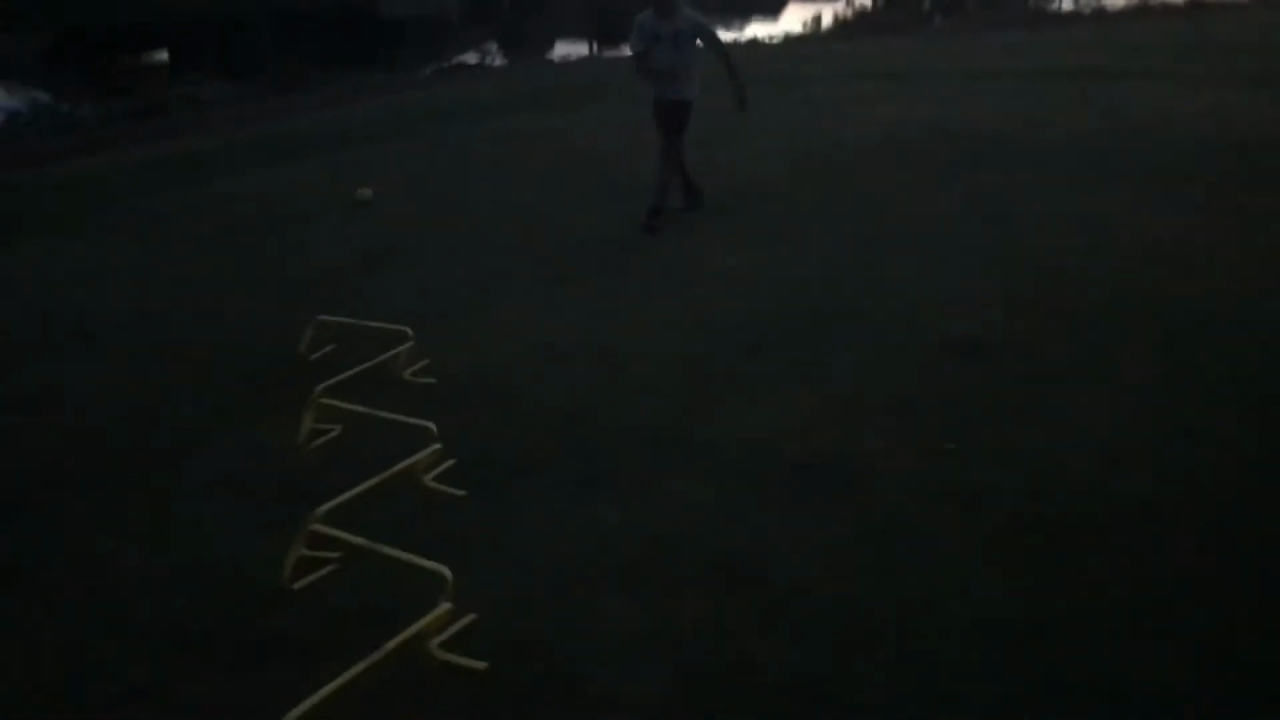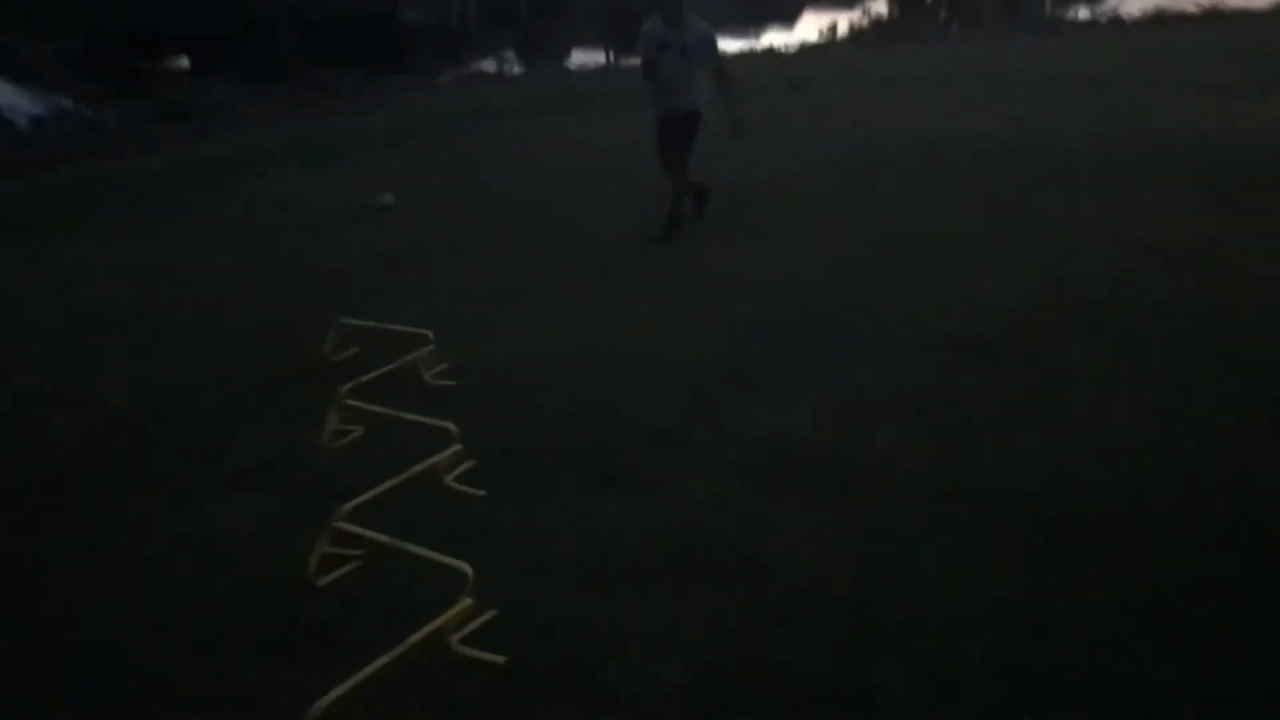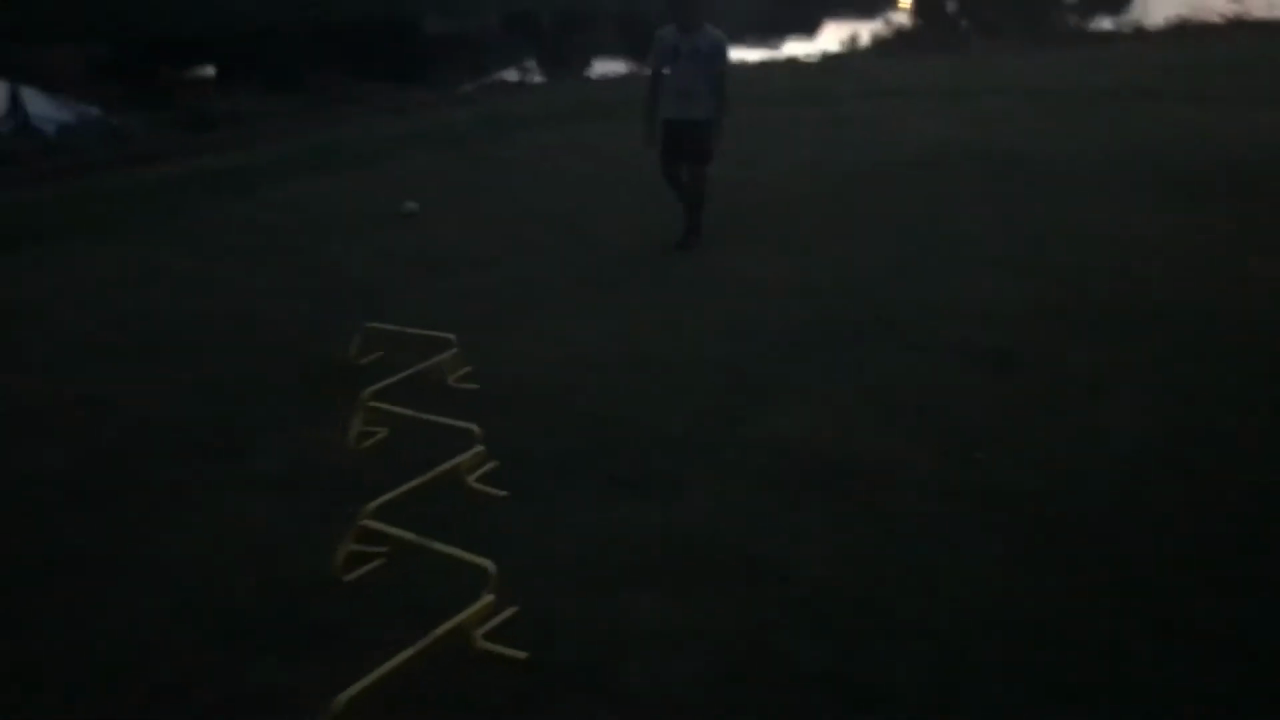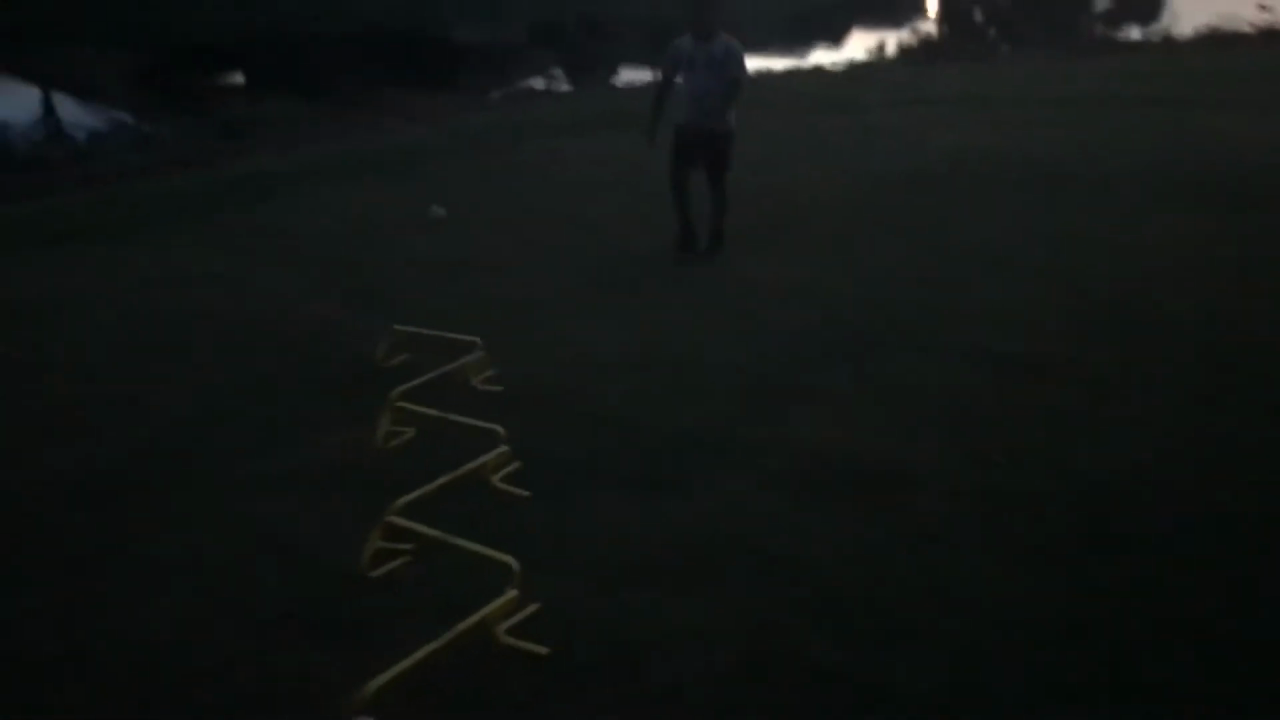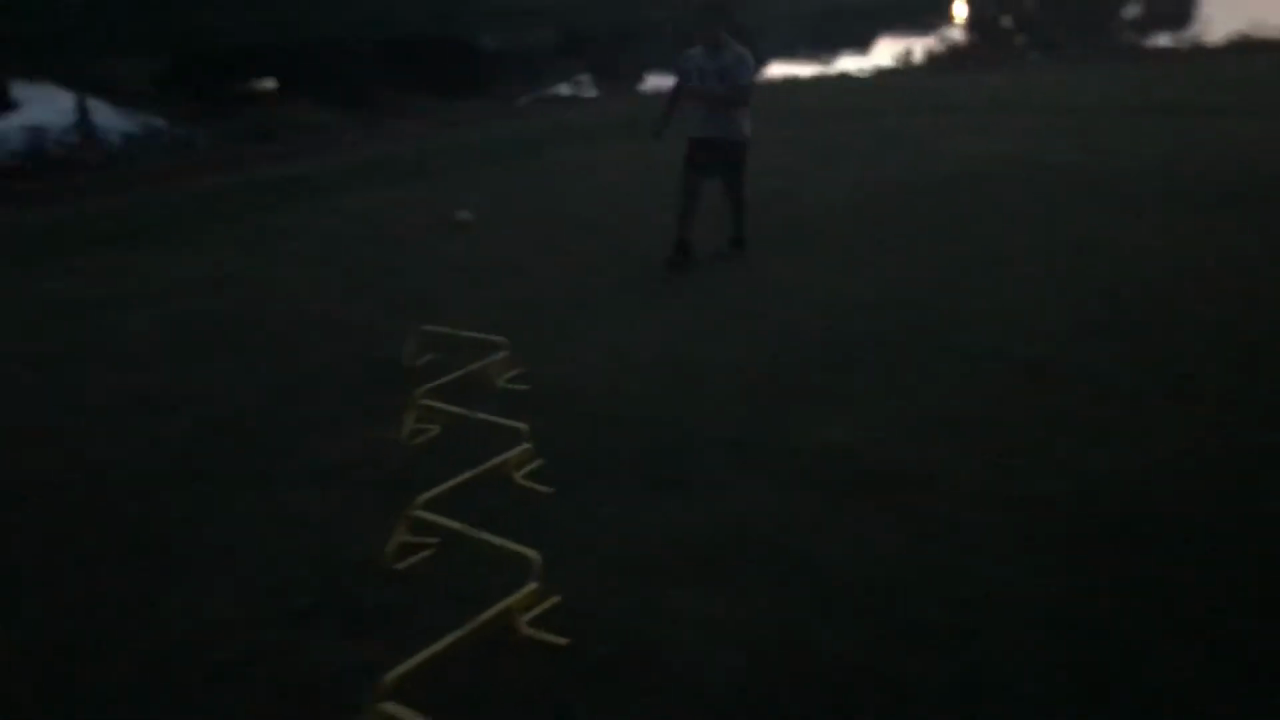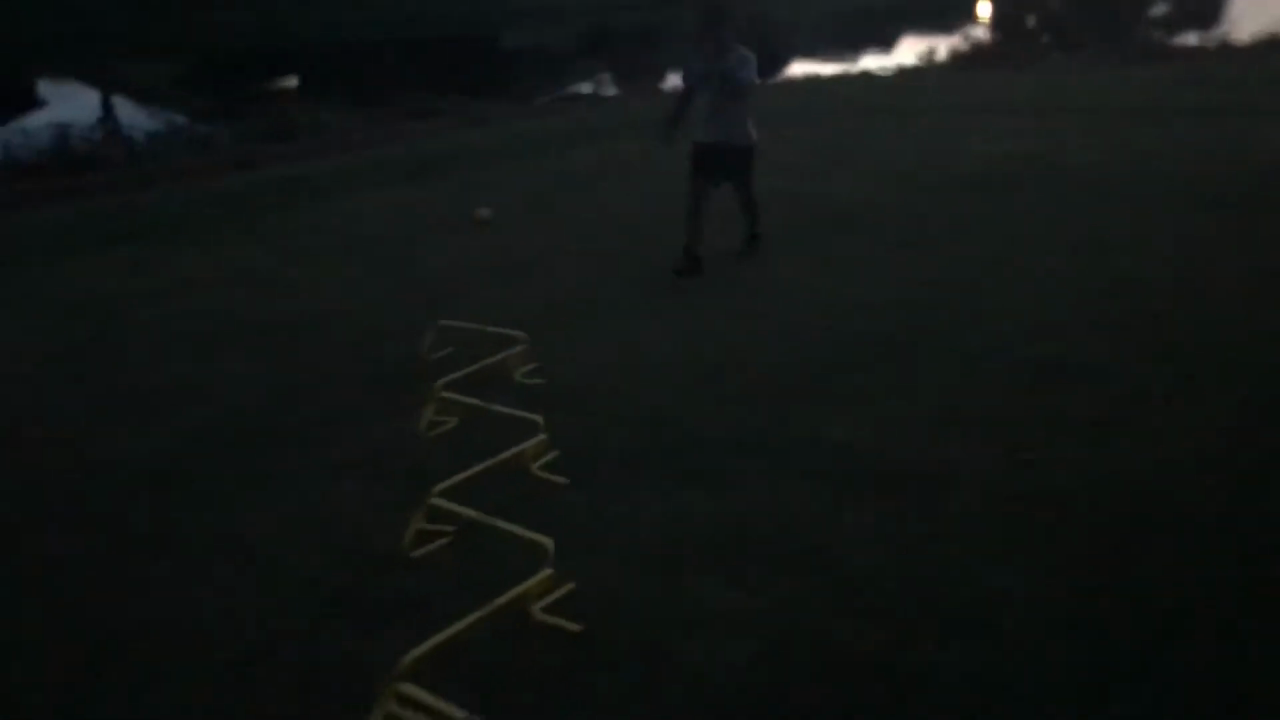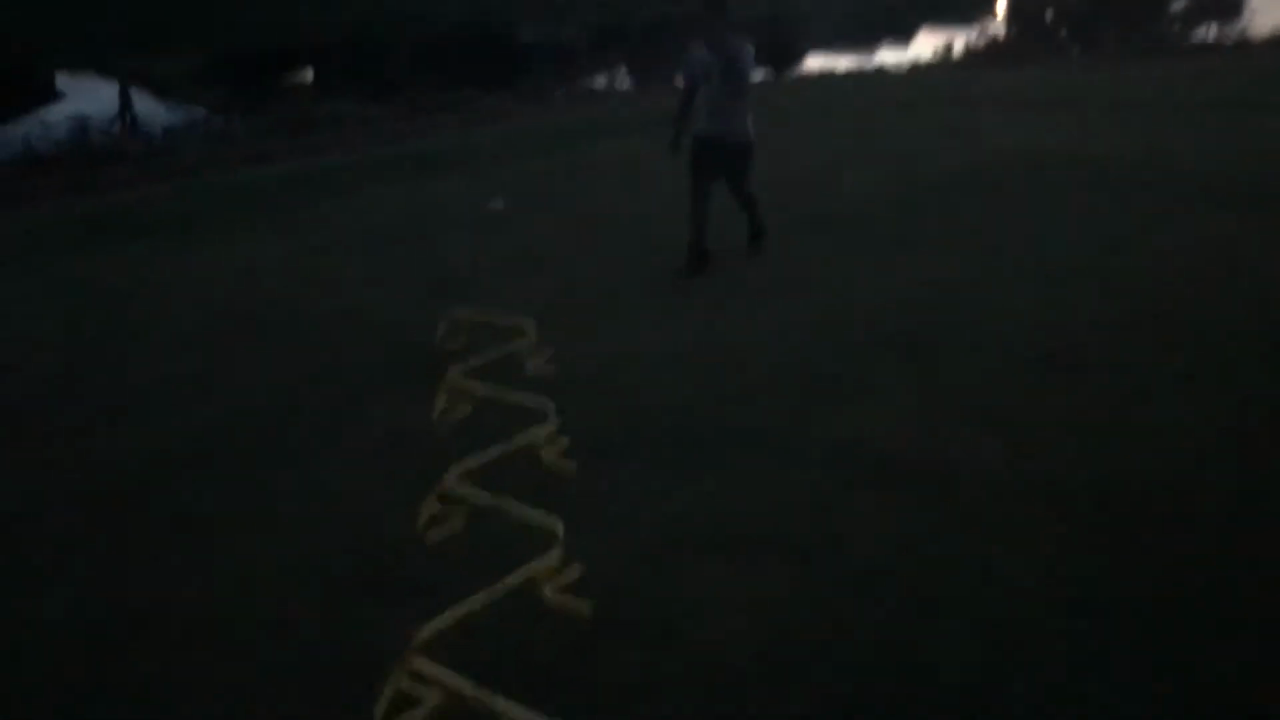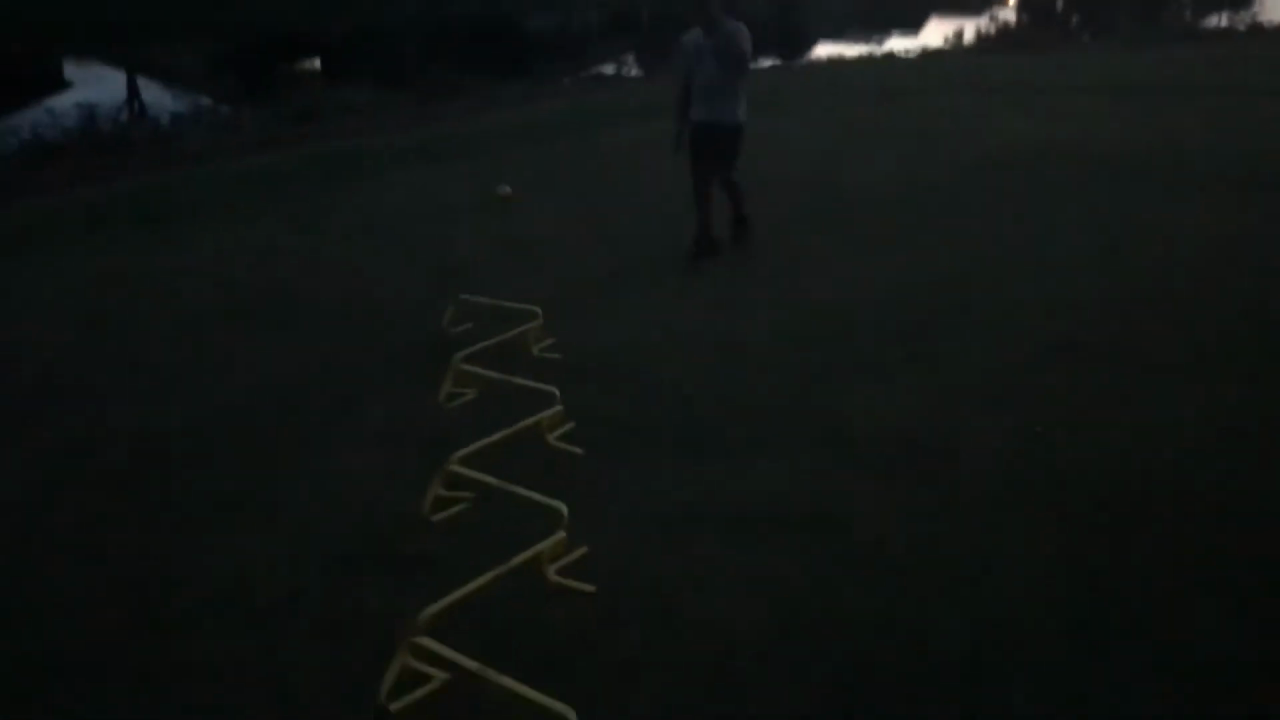
dt=0.1s
person 1, frame 1
left shoulder: (691, 21)
right shoulder: (642, 22)
left elbow: (721, 52)
right elbow: (639, 63)
left wrist: (738, 88)
right wrist: (662, 76)
left hip: (682, 95)
right hip: (660, 94)
left knee: (669, 149)
right knee: (673, 149)
left ankle: (656, 211)
right ankle: (691, 191)
person 1, frame 2
left shoulder: (700, 32)
right shoulder: (651, 30)
left elbow: (718, 72)
right elbow: (648, 72)
left wrist: (733, 110)
right wrist: (660, 98)
left hip: (689, 105)
right hip: (665, 105)
left knee: (678, 159)
right knee: (667, 159)
left ankle: (674, 218)
right ankle: (697, 191)
person 1, frame 3
left shoulder: (715, 40)
right shoulder: (664, 37)
left elbow: (721, 87)
right elbow: (656, 80)
left wrist: (718, 125)
right wrist: (651, 123)
left hip: (703, 117)
right hip: (672, 115)
left knee: (696, 171)
right knee: (668, 170)
left ankle: (694, 227)
right ankle: (692, 205)
person 1, frame 4
left shoulder: (730, 48)
right shoulder: (680, 47)
left elbow: (734, 91)
right elbow: (666, 84)
left wrist: (712, 119)
right wrist: (654, 120)
left hip: (719, 125)
right hip: (687, 122)
left knee: (717, 181)
right knee: (677, 177)
left ankle: (717, 233)
right ankle: (686, 230)
person 1, frame 5
left shoulder: (741, 57)
right shoulder: (692, 57)
left elbow: (743, 98)
right elbow: (679, 90)
left wrist: (705, 96)
right wrist: (663, 120)
left hip: (733, 135)
right hip: (701, 133)
left knee: (734, 190)
right knee: (689, 188)
left ankle: (738, 236)
right ankle: (682, 248)
person 1, frame 6
left shoulder: (744, 59)
right shoulder: (698, 61)
left elbow: (740, 93)
right elbow: (688, 94)
left wrist: (707, 67)
right wrist: (672, 125)
left hip: (739, 140)
right hip: (706, 139)
left knee: (744, 192)
right knee: (696, 195)
left ankle: (753, 233)
right ankle: (691, 256)
person 1, frame 7
left shoulder: (741, 50)
right shoulder: (696, 56)
left elbow: (740, 83)
right elbow: (688, 96)
left wrist: (722, 44)
right wrist: (677, 132)
left hip: (737, 133)
right hip: (703, 132)
left knee: (739, 189)
right knee: (698, 190)
left ankle: (756, 227)
right ankle: (698, 251)
person 1, frame 8
left shoulder: (736, 32)
right shoulder: (689, 40)
left elbow: (741, 66)
right elbow: (686, 86)
left wrist: (720, 26)
right wrist: (681, 126)
left hip: (729, 117)
right hip: (700, 118)
left knee: (724, 176)
right knee: (700, 177)
left ankle: (740, 218)
right ankle: (705, 237)
